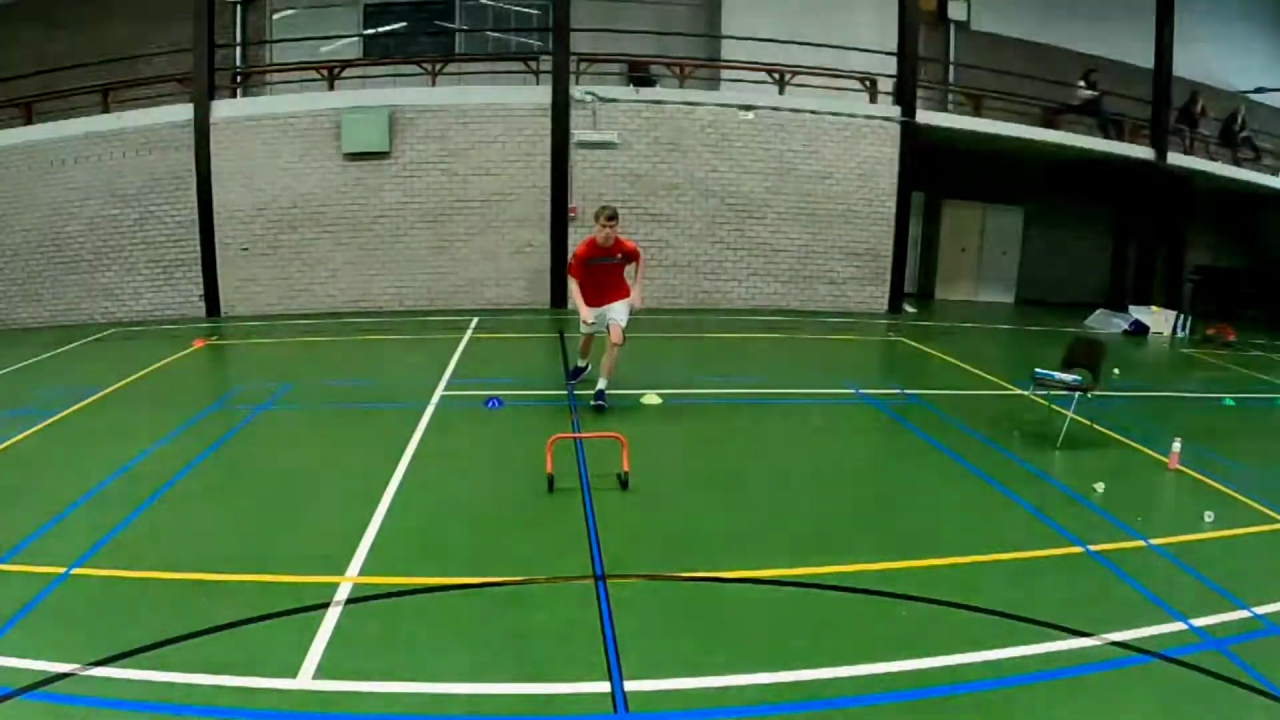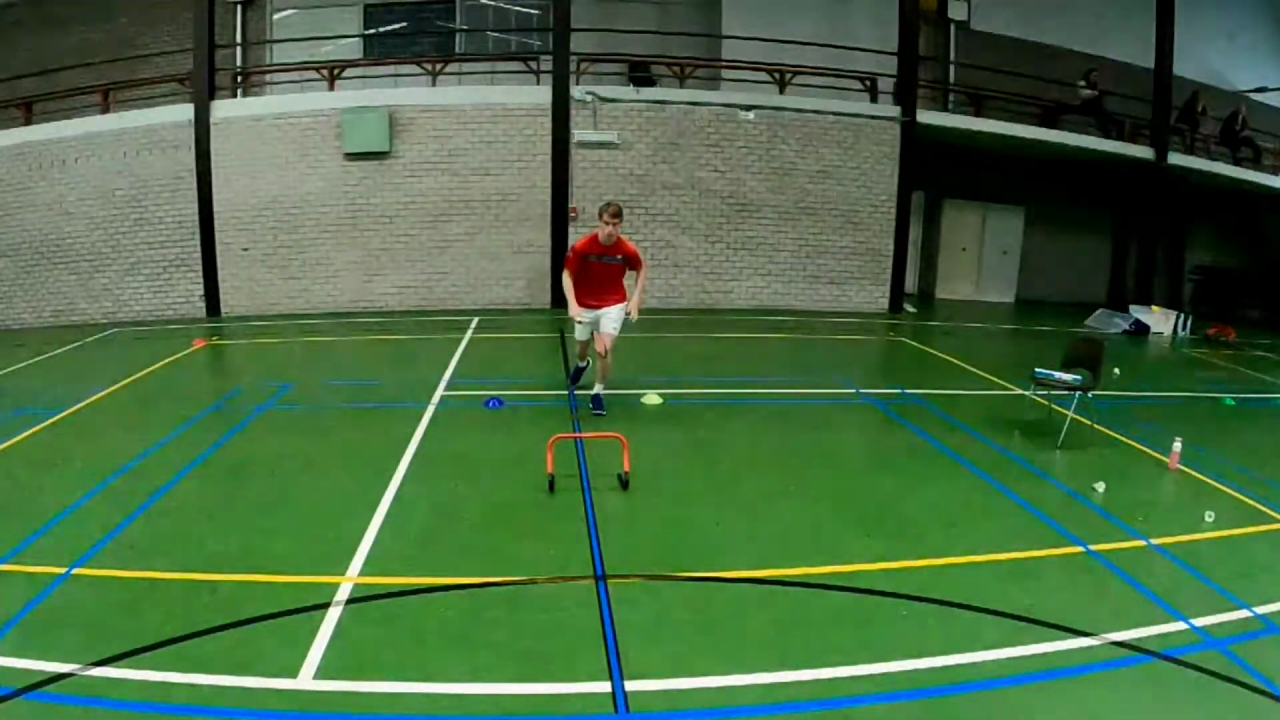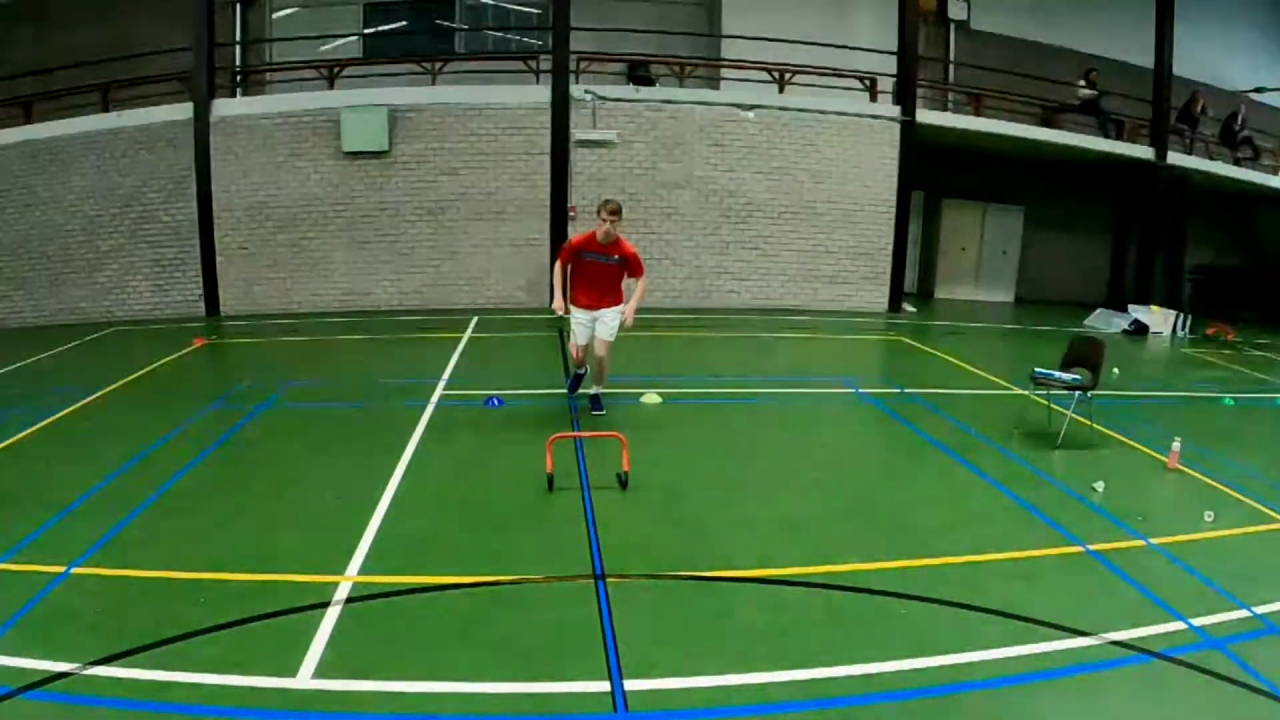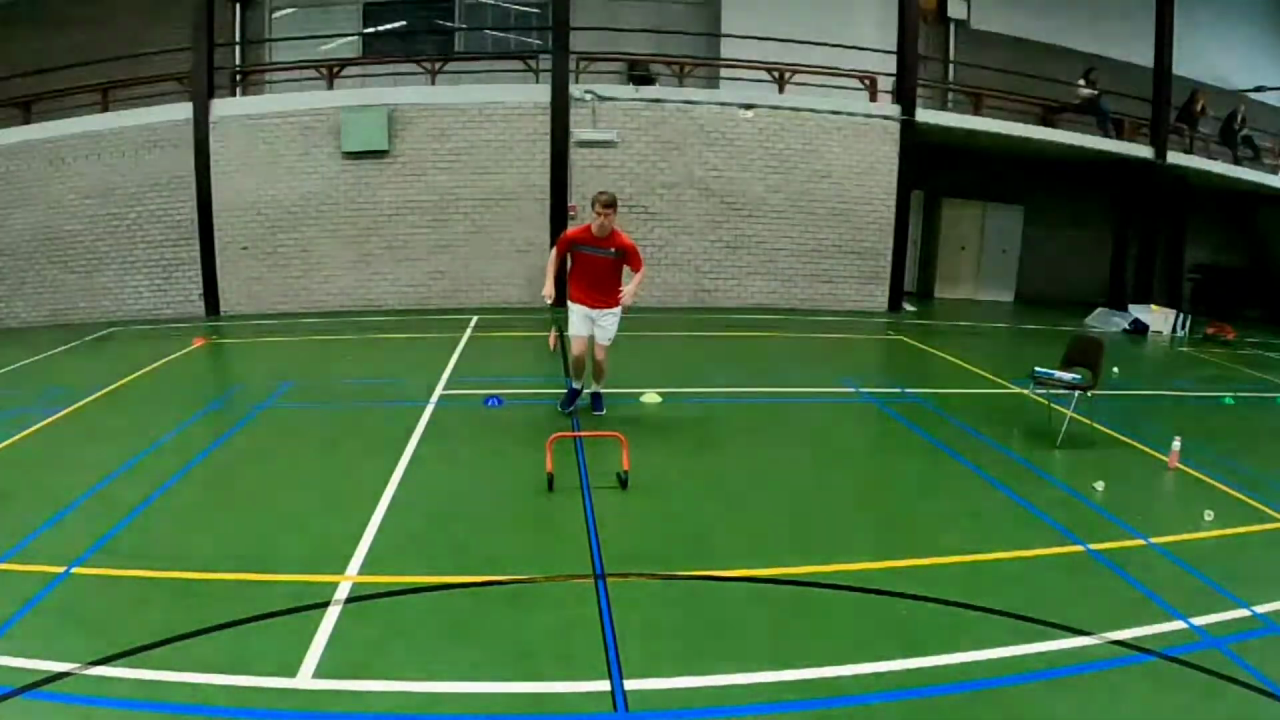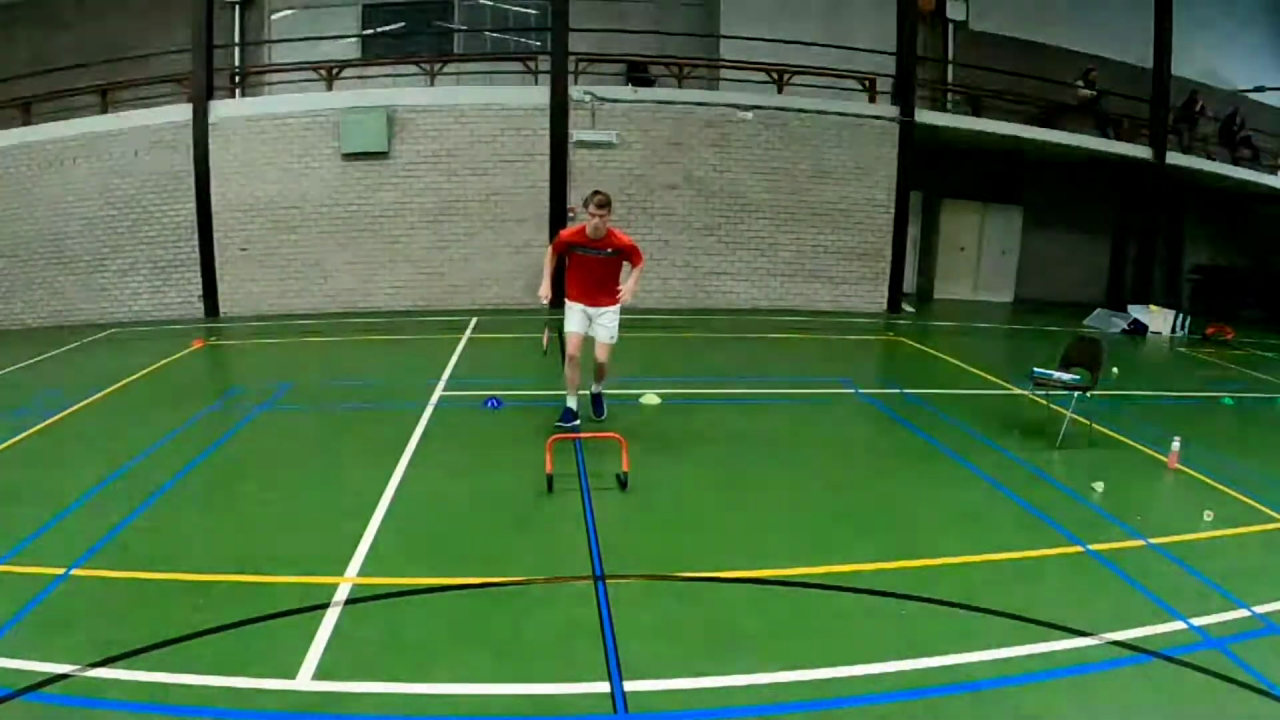
dt=1s
person 1, frame 1
left shoulder: (627, 248)
right shoulder: (583, 251)
left elbow: (640, 261)
right elbow: (574, 282)
left wrist: (637, 290)
right wrist: (582, 309)
left hip: (618, 300)
right hip: (591, 303)
left knee: (615, 341)
right knee: (587, 337)
left ankle: (601, 389)
right ankle: (582, 365)
person 1, frame 2
left shoulder: (628, 250)
right shoulder: (581, 247)
left elbow: (641, 270)
right elbow: (567, 274)
left wrist: (635, 299)
right wrist: (572, 304)
left hip: (614, 305)
right hip: (585, 306)
left knee: (605, 350)
right knee: (583, 348)
left ankle: (597, 393)
right ankle: (582, 364)
person 1, frame 3
left shoulder: (627, 251)
right shoulder: (578, 243)
left elbow: (641, 278)
right elbow: (560, 264)
left wrist: (632, 304)
right wrist: (558, 296)
left hip: (610, 309)
right hip: (580, 308)
left knee: (601, 355)
right knee: (577, 357)
left ankle: (596, 393)
right ankle: (580, 371)
person 1, frame 4
left shoulder: (624, 244)
right shoulder: (573, 236)
left elbow: (640, 270)
right elbow: (555, 253)
left wrist: (632, 287)
right wrist: (549, 283)
left hip: (609, 308)
right hip: (579, 304)
left knee: (599, 357)
right knee: (577, 353)
left ankle: (596, 392)
right ankle: (576, 387)
person 1, frame 5
left shoulder: (622, 243)
right shoulder: (567, 237)
left elbow: (639, 263)
right elbow: (552, 253)
left wrist: (630, 284)
right wrist: (546, 283)
left hip: (607, 306)
right hip: (576, 303)
left knee: (601, 359)
right knee: (572, 354)
left ankle: (597, 392)
right ankle: (571, 408)
